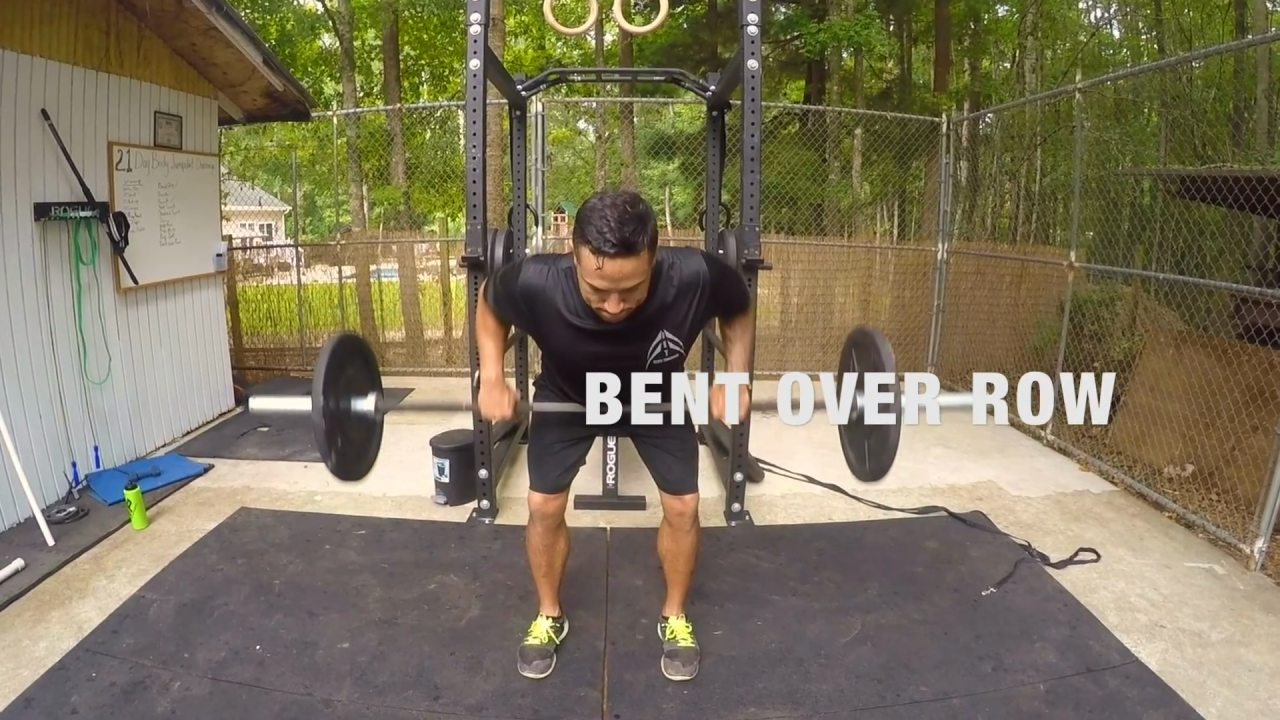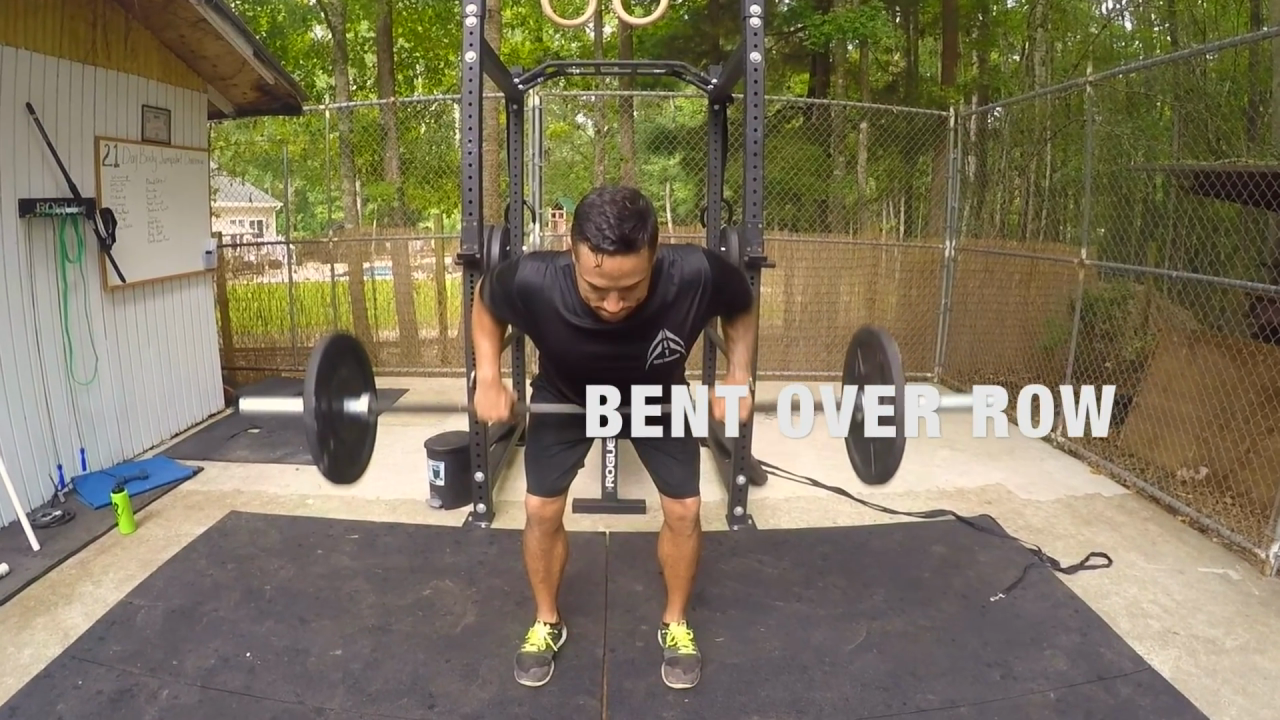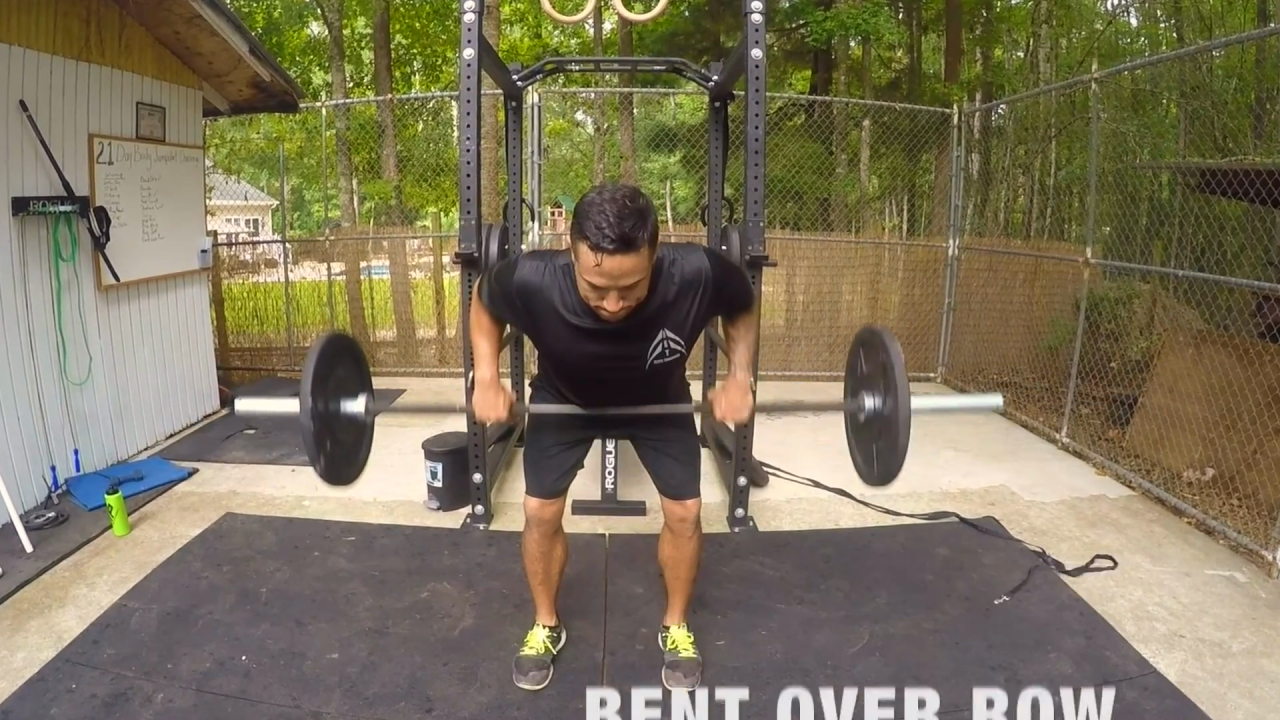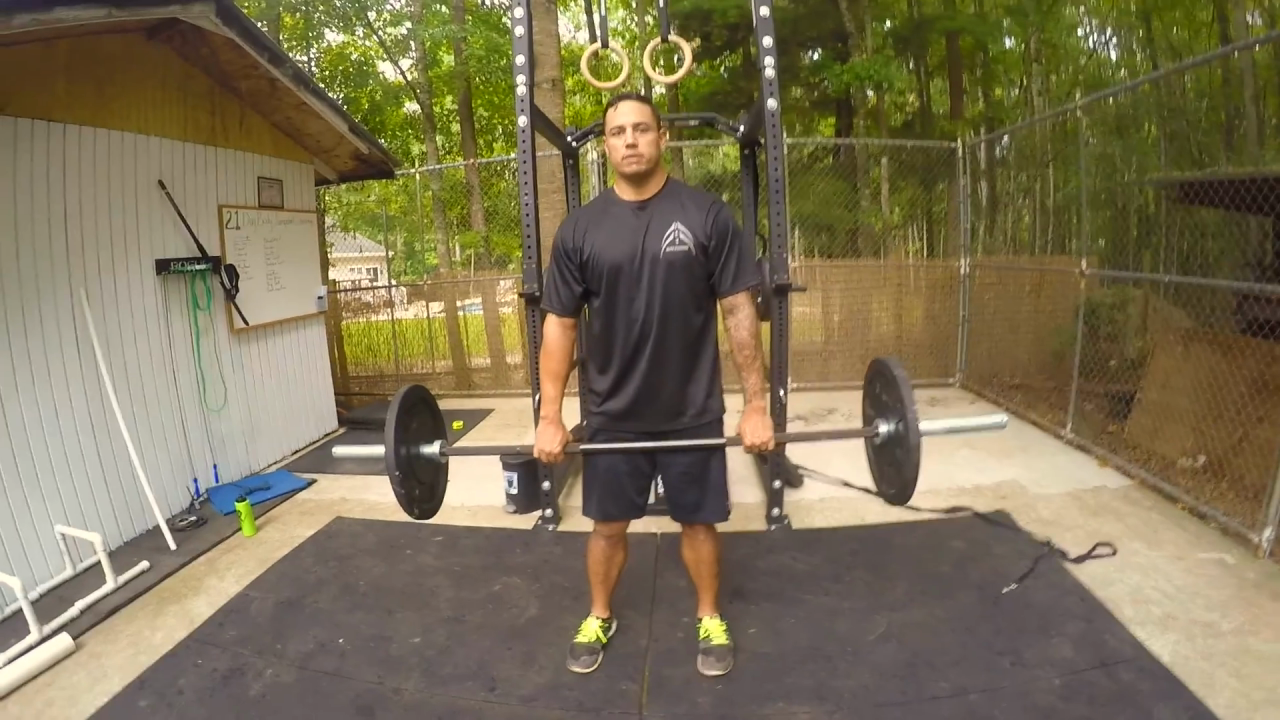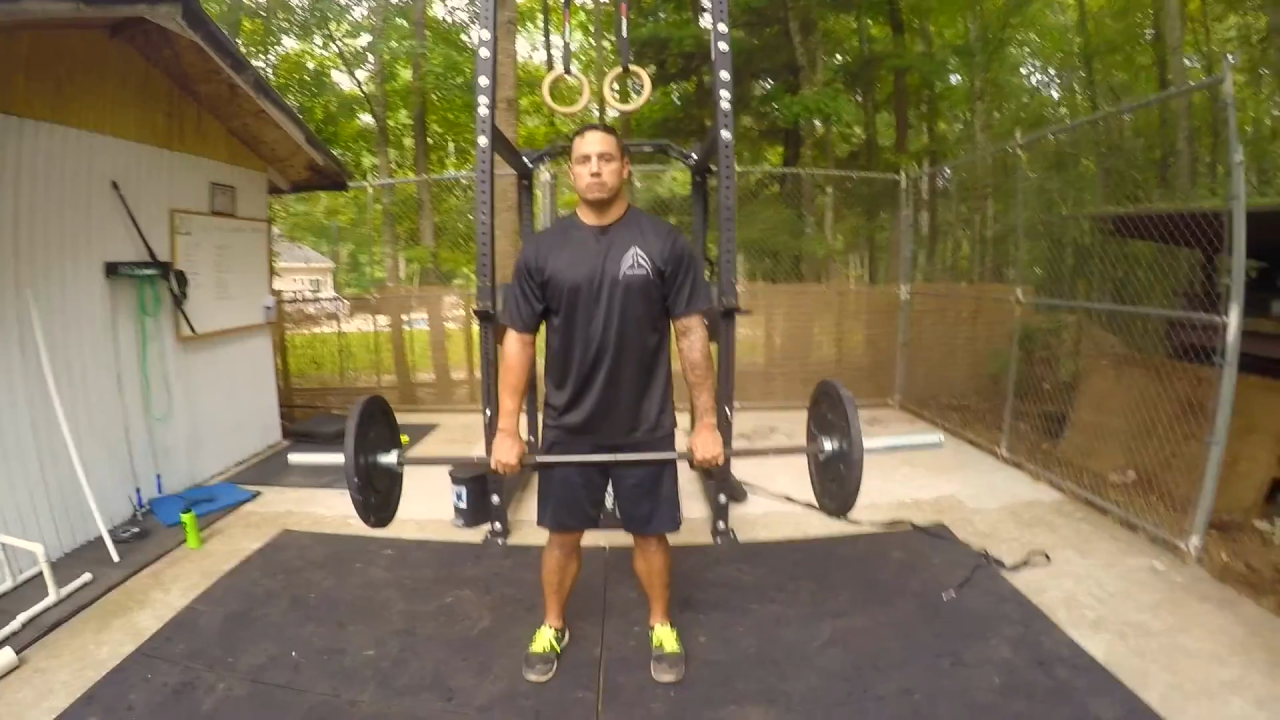
dt=0.5s
person 1, frame 1
left shoulder: (696, 276)
right shoulder: (535, 282)
left elbow: (739, 308)
right elbow: (489, 303)
left wrist: (735, 378)
right wrist: (492, 378)
left hip: (658, 398)
right hip: (566, 397)
left knee: (683, 505)
right knee: (543, 504)
left ankle: (674, 617)
right ankle: (549, 616)
person 1, frame 2
left shoulder: (697, 274)
right shoulder: (531, 280)
left elbow: (742, 307)
right elbow: (485, 300)
left wrist: (738, 378)
right wrist: (488, 378)
left hip: (658, 397)
right hip: (564, 398)
left knee: (684, 509)
right knee: (541, 508)
left ankle: (675, 624)
right ankle: (546, 623)
person 1, frame 3
left shoulder: (697, 273)
right shoulder: (530, 279)
left elbow: (743, 308)
right elbow: (483, 302)
left wrist: (738, 379)
right wrist: (487, 379)
left hip: (659, 401)
right hip: (564, 400)
left knee: (684, 510)
right knee: (540, 510)
left ankle: (675, 627)
right ankle: (546, 625)
person 1, frame 4
left shoulder: (707, 214)
right shoulder: (580, 228)
left elbow: (739, 311)
right elbow: (560, 324)
left wrist: (756, 404)
right wrist: (549, 416)
left hip: (693, 414)
right hip: (612, 415)
left knee: (699, 521)
right knee: (607, 523)
left ankle: (709, 618)
right ankle: (599, 617)
person 1, frame 5
left shoulder: (665, 242)
right shoulder: (542, 249)
left elbow: (691, 332)
right elbow: (518, 339)
left wrist: (706, 421)
right wrist: (507, 428)
left hip: (645, 428)
right hip: (569, 429)
left knee: (651, 532)
right knee: (563, 533)
left ankle: (660, 626)
right ankle: (553, 626)
